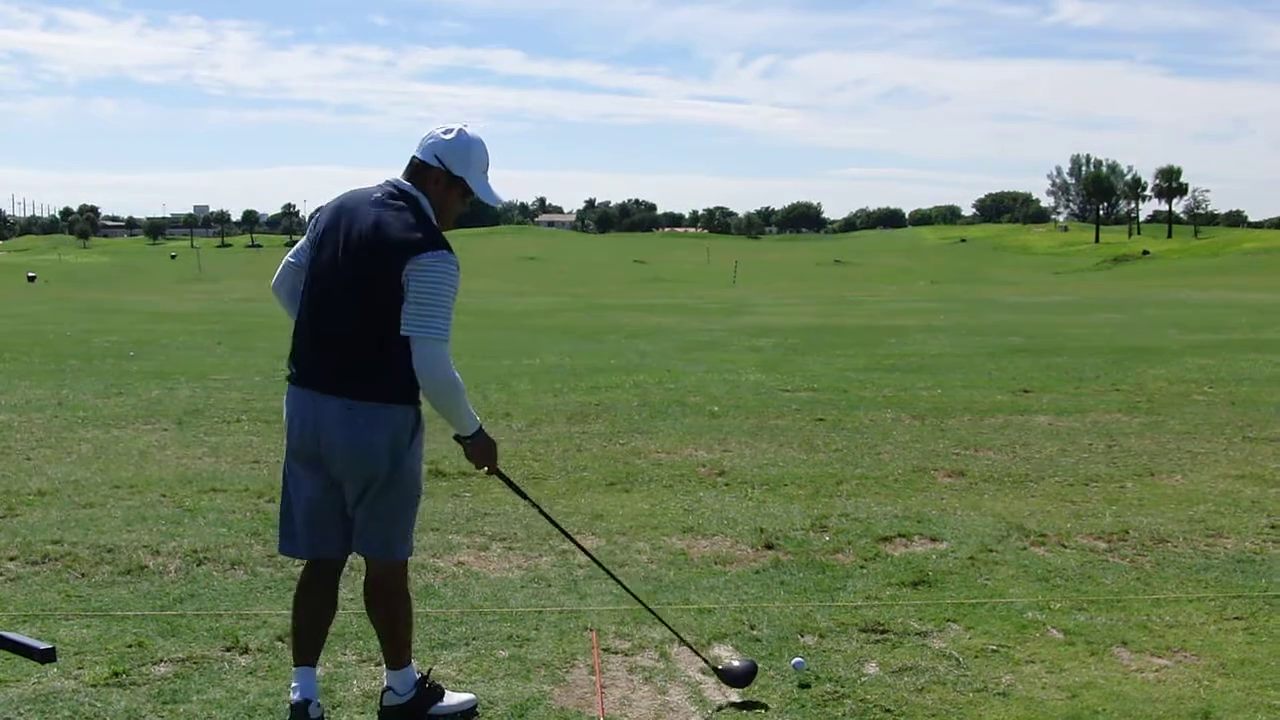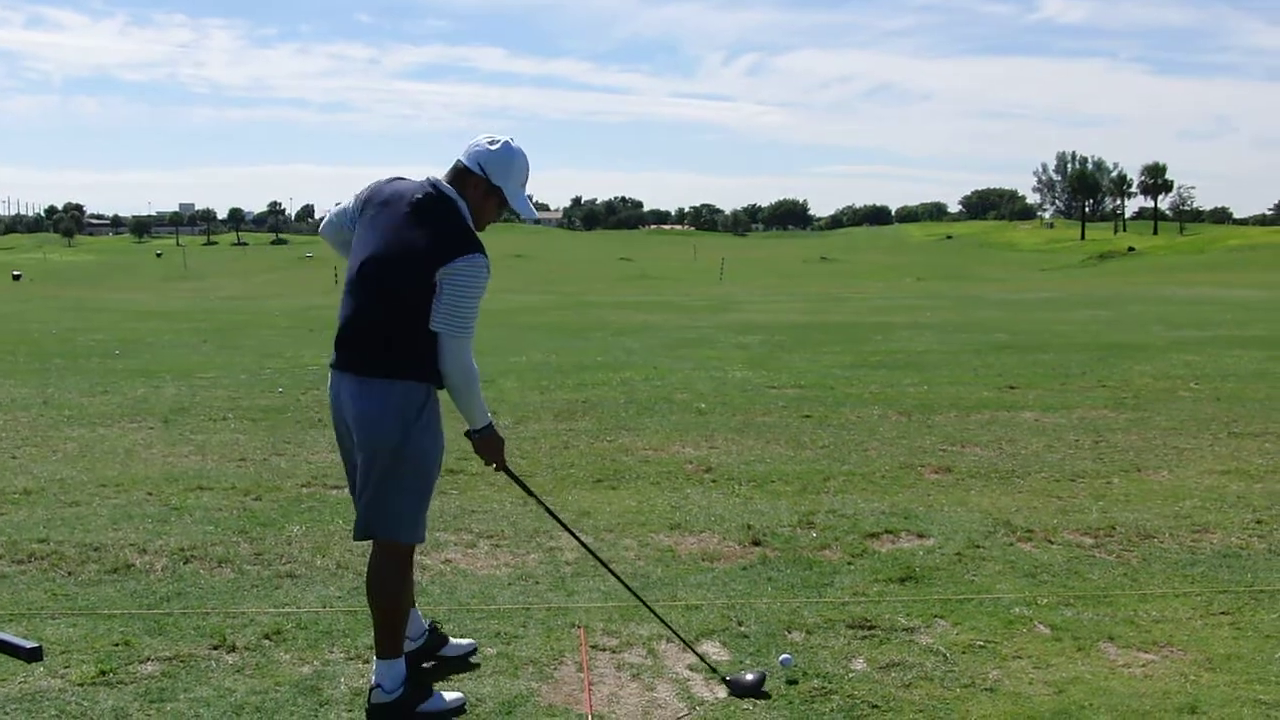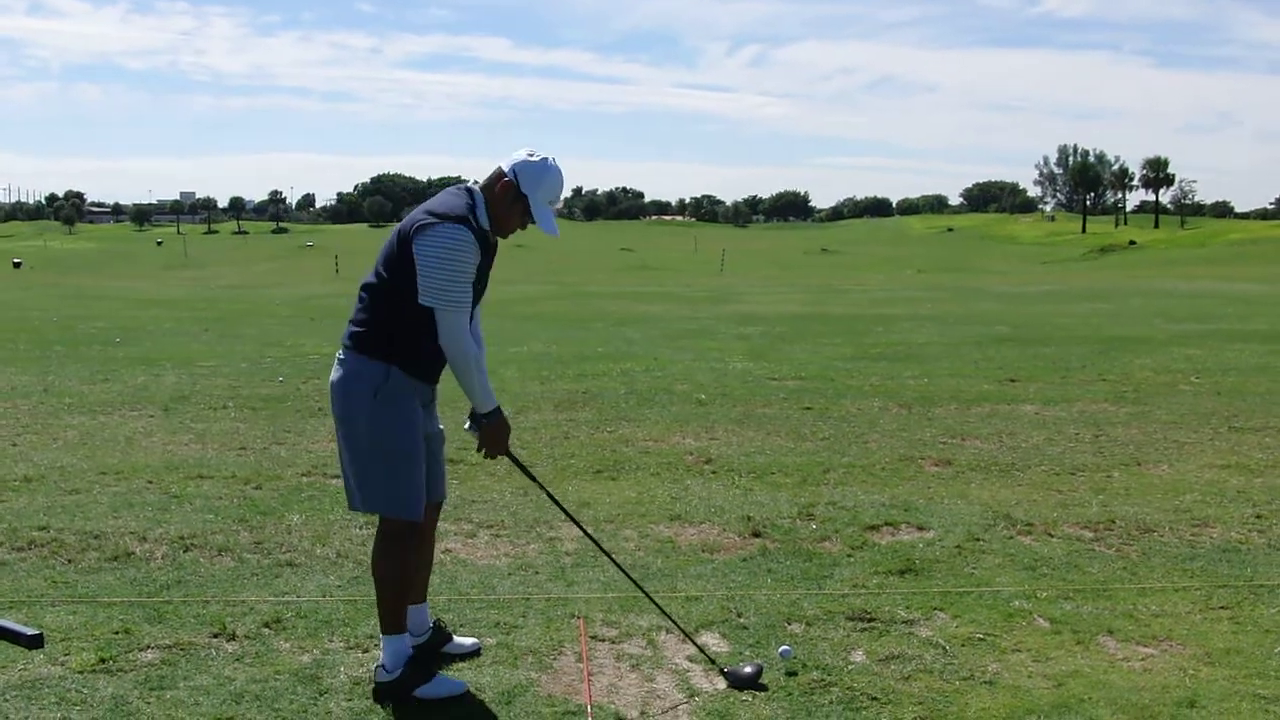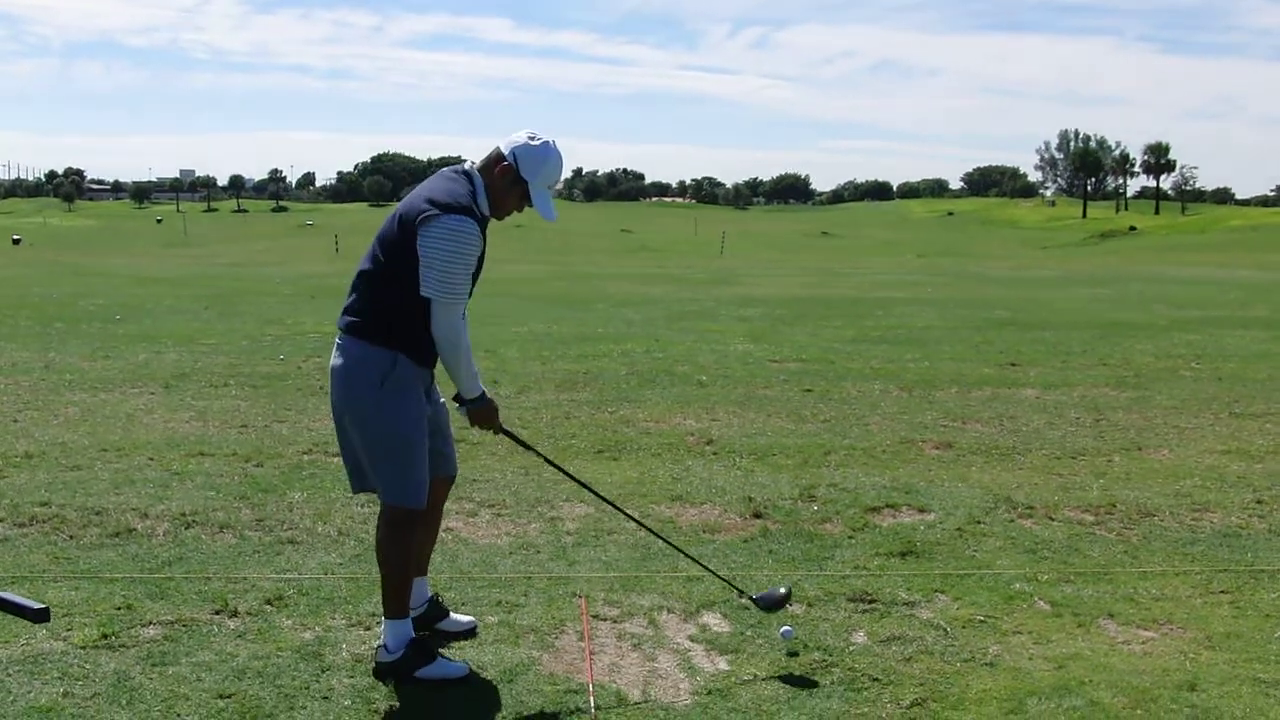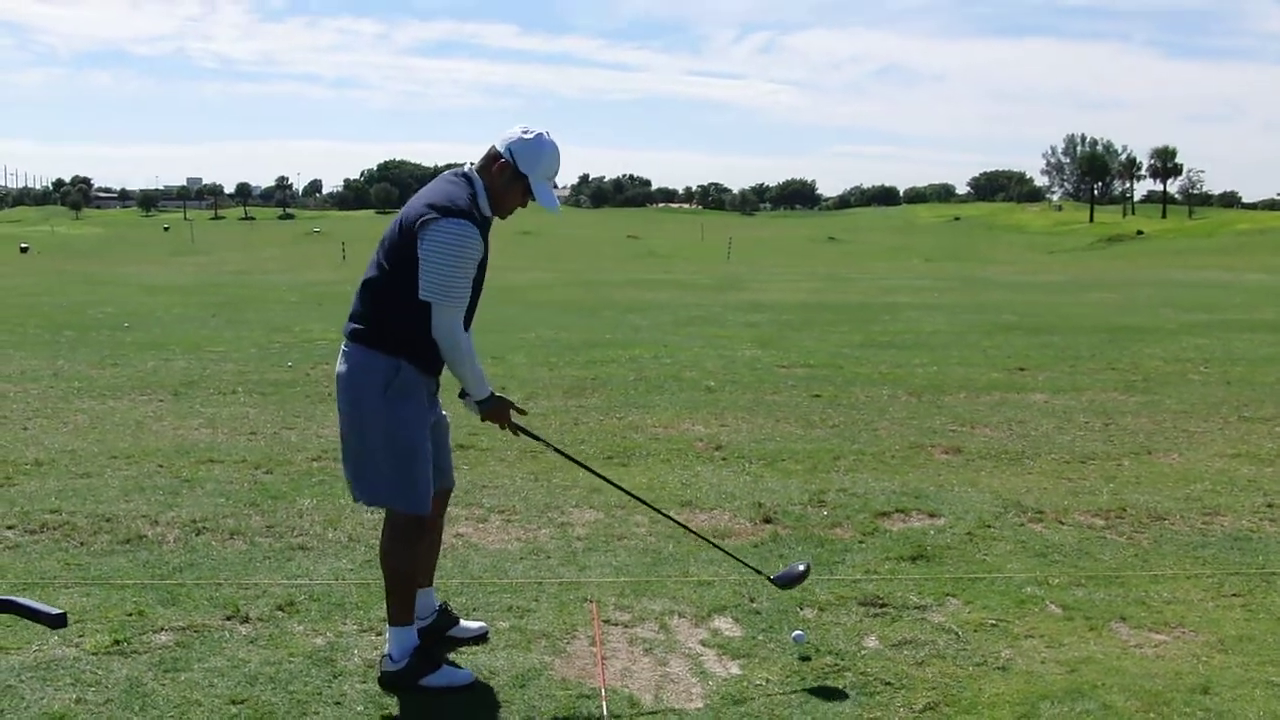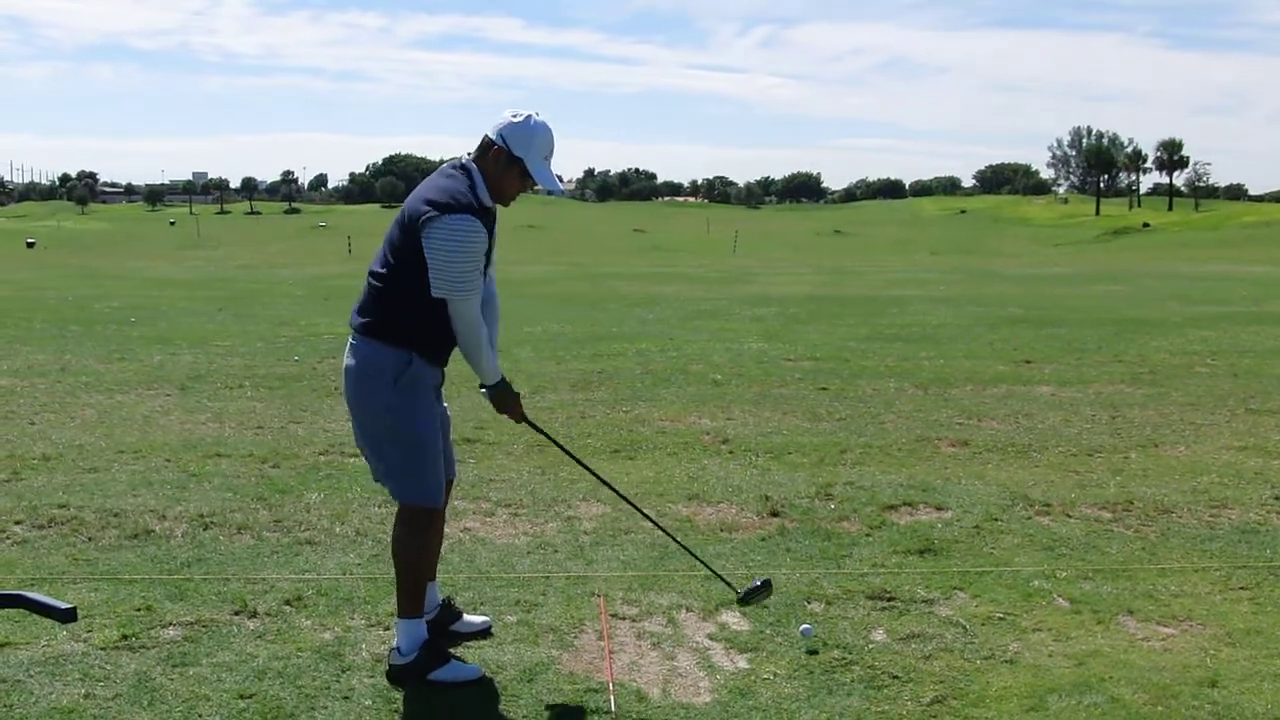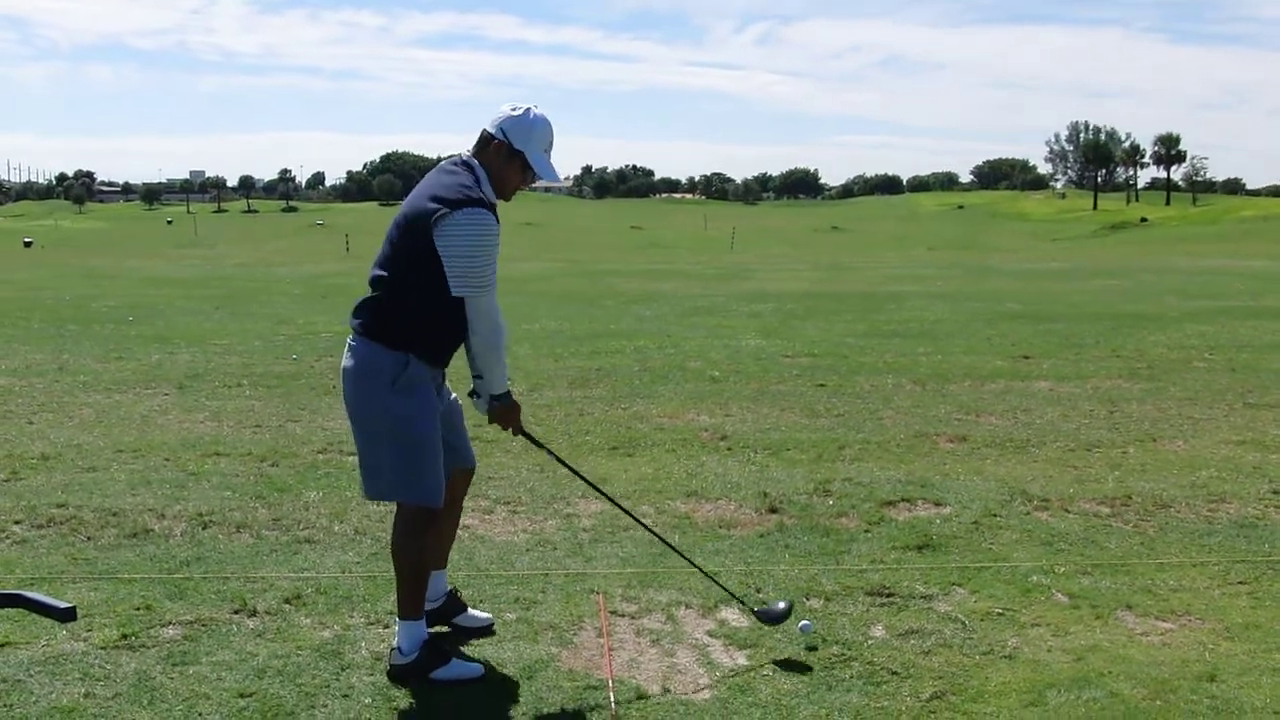
dt=0.5s
person 1, frame 1
left shoulder: (338, 209)
right shoulder: (429, 253)
left elbow: (284, 285)
right elbow: (432, 367)
right wrist: (471, 432)
left hip: (307, 404)
right hip: (378, 418)
left knee: (322, 559)
right knee: (386, 564)
person 1, frame 2
left shoulder: (384, 193)
right shoulder: (464, 253)
left elbow: (333, 229)
right elbow: (454, 359)
right wrist: (481, 428)
left hip: (353, 386)
right hip: (398, 397)
left knee: (396, 528)
right knee: (394, 538)
left ankle: (413, 638)
person 1, frame 3
left shoulder: (475, 229)
right shoulder: (451, 231)
left elbow: (465, 324)
right elbow: (453, 337)
left wrist: (483, 406)
right wrist: (487, 411)
left hip: (407, 380)
right hip: (377, 379)
left knee: (425, 508)
right knee: (402, 518)
left ankle: (418, 631)
right ankle: (395, 666)
person 1, frame 4
left shoulder: (455, 193)
right shoulder: (455, 220)
left elbow: (447, 314)
right elbow: (447, 325)
left wrist: (468, 387)
right wrist: (473, 395)
left hip: (400, 362)
right hip: (378, 365)
left knee: (436, 481)
right knee: (405, 501)
left ankle: (416, 603)
right ankle: (397, 646)
person 1, frame 5
left shoulder: (465, 202)
right shoulder: (454, 222)
left elbow: (451, 319)
right elbow: (446, 330)
left wrist: (477, 388)
right wrist: (483, 396)
left hip: (406, 368)
right hip: (383, 371)
left knee: (435, 494)
right knee: (409, 509)
left ankle: (425, 613)
right ankle: (402, 655)
person 1, frame 6
left shoulder: (472, 196)
right shoulder: (456, 217)
left elbow: (484, 292)
right elbow: (464, 317)
left wrist: (496, 375)
right wrist: (494, 382)
left hip: (410, 361)
right hip: (389, 364)
left knee: (435, 491)
right knee: (421, 501)
left ankle: (429, 607)
right ankle: (410, 648)
person 1, frame 7
left shoulder: (459, 187)
right shoulder: (469, 213)
left elbow: (473, 308)
right elbow: (483, 315)
left wrist: (484, 383)
right wrist: (499, 392)
left hip: (415, 363)
right hip: (390, 367)
left knee: (456, 474)
right knee: (421, 501)
left ankle: (434, 595)
right ankle: (411, 648)
